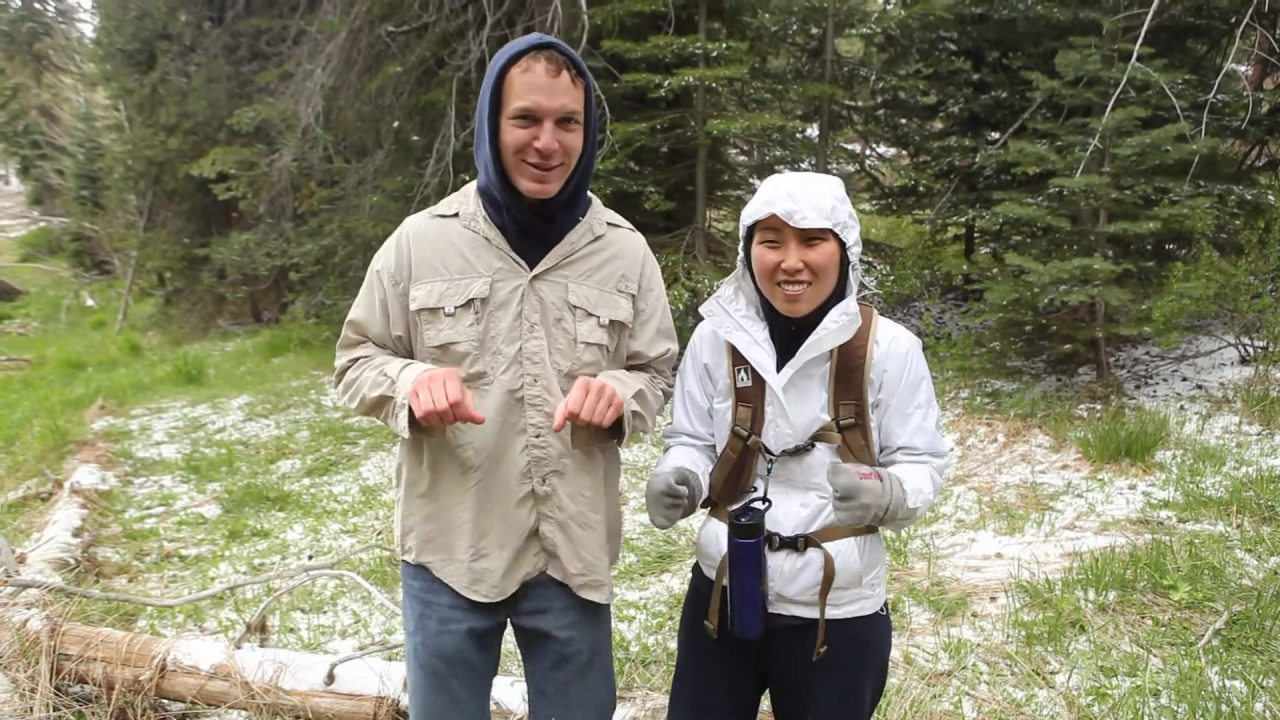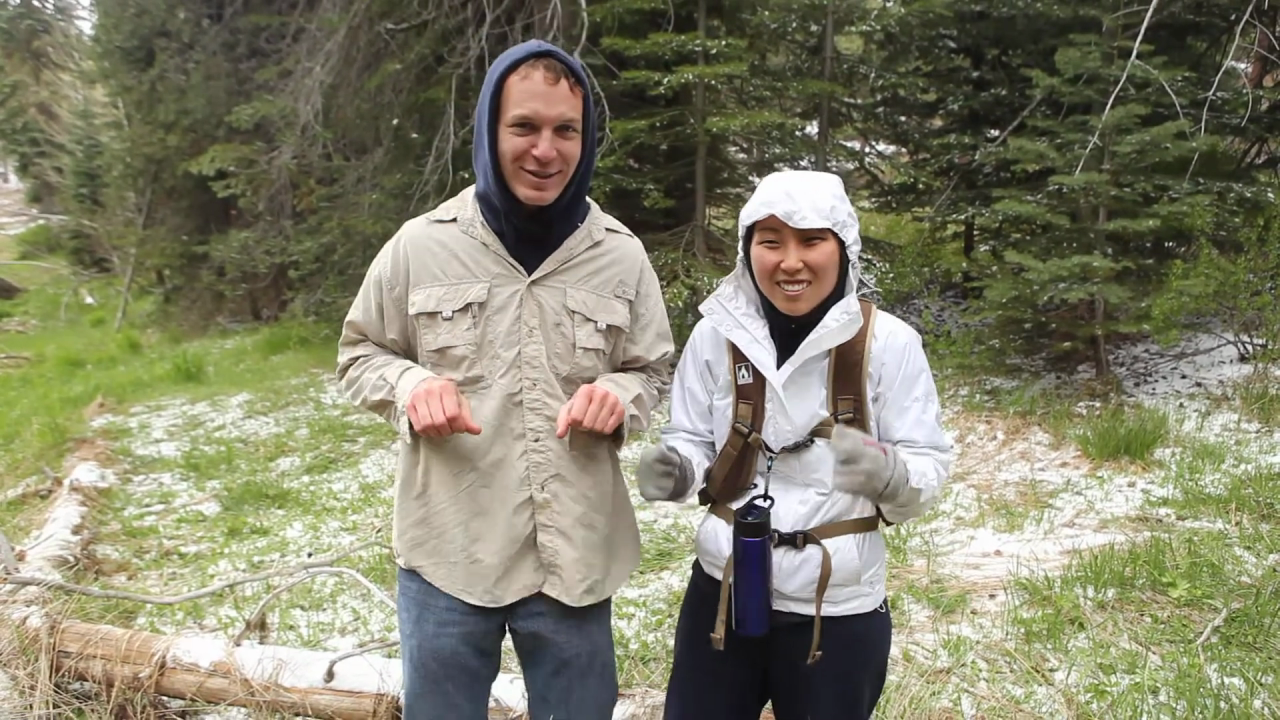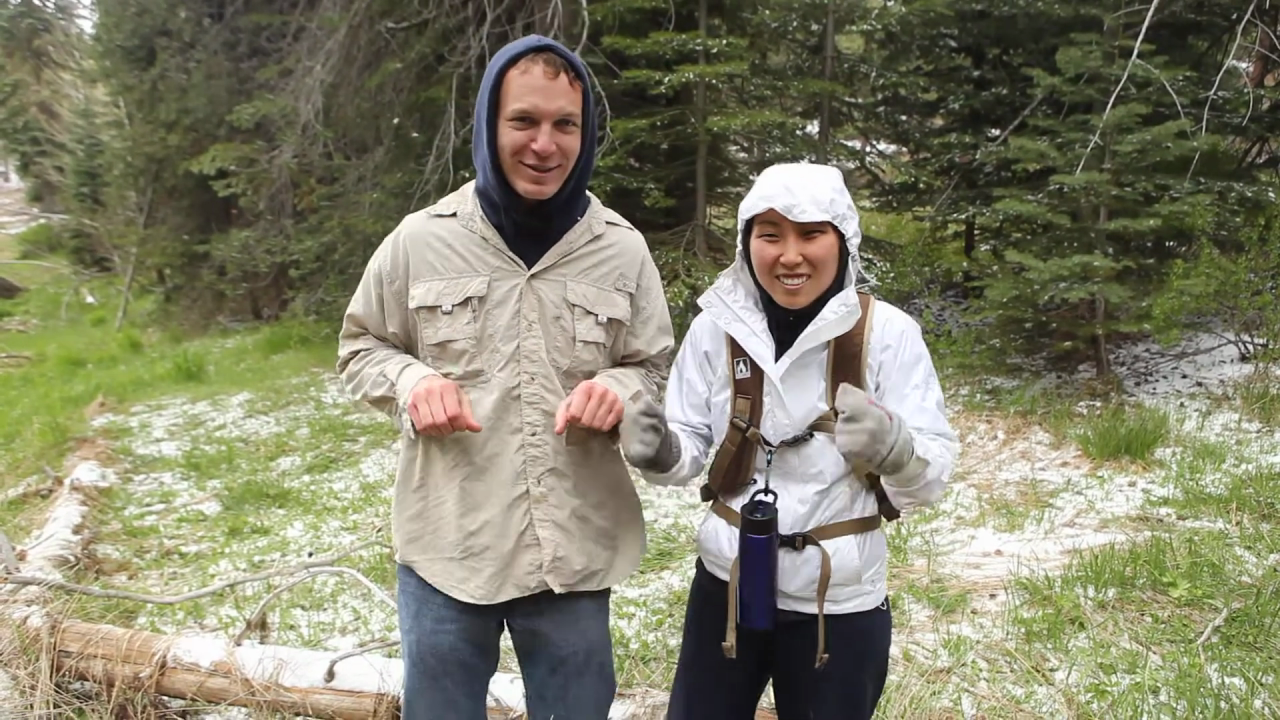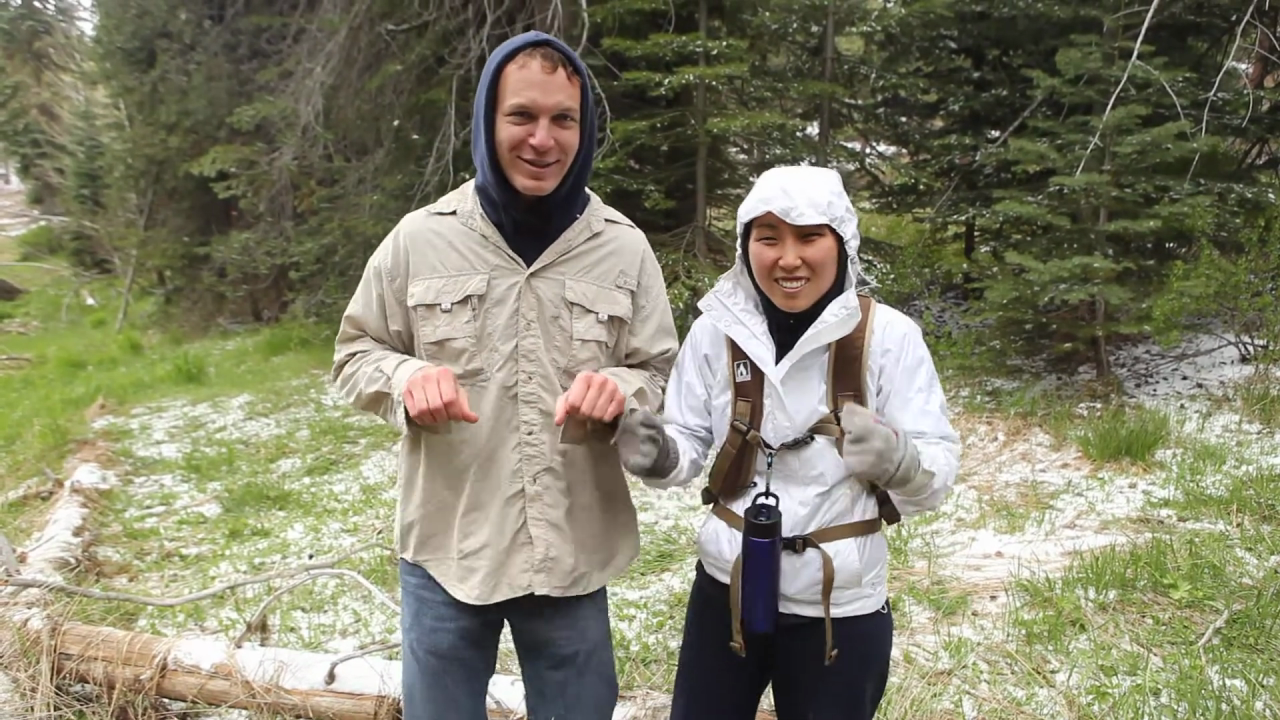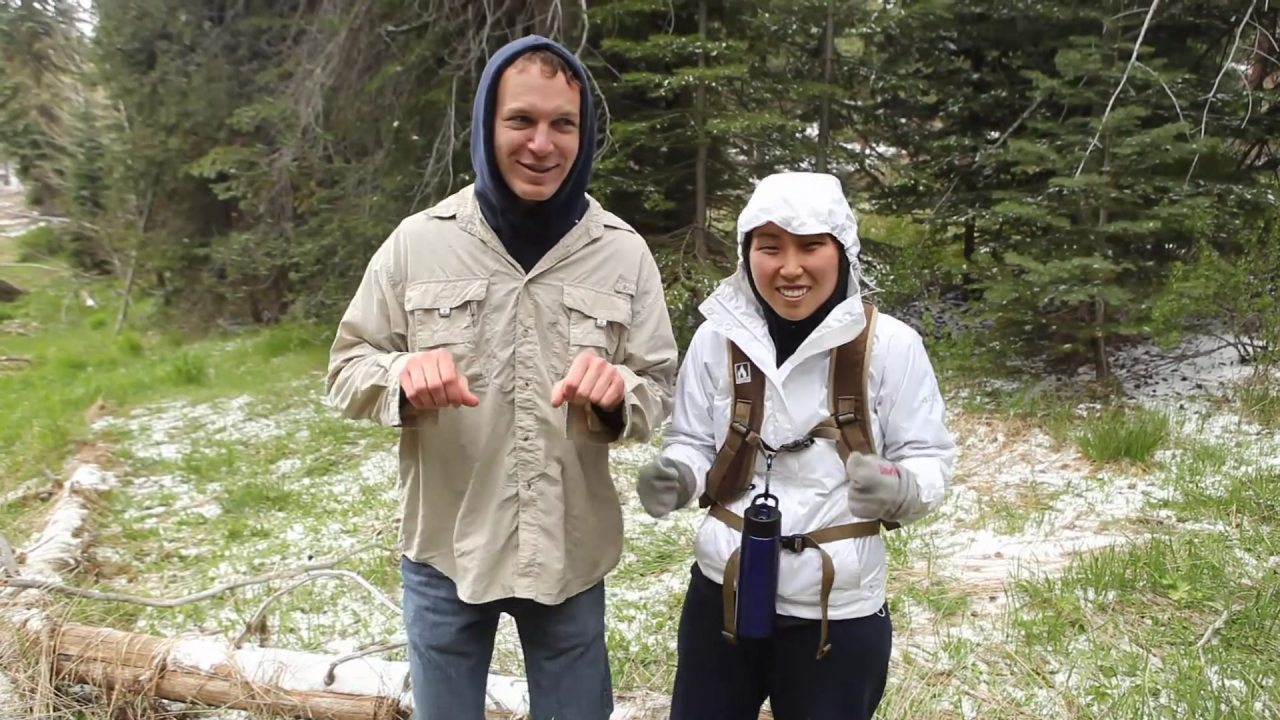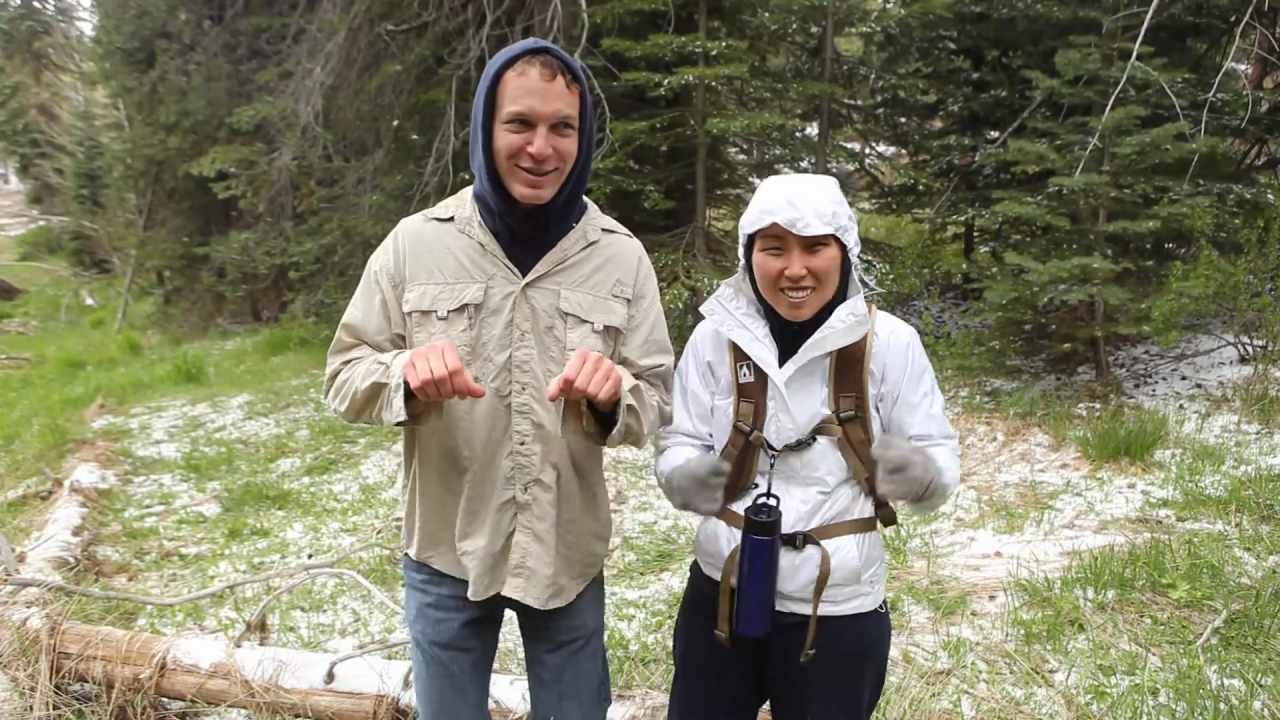
dt=0.1s
person 1, frame 1
left shoulder: (623, 251)
right shoulder: (420, 242)
left elbow: (657, 374)
right elbow: (356, 361)
left wrist: (618, 394)
right wrist: (409, 380)
left hip: (574, 552)
right hip: (449, 550)
person 1, frame 2
left shoulder: (620, 255)
right shoulder: (419, 246)
left elbow: (652, 375)
right elbow: (359, 356)
left wrist: (617, 399)
right wrist: (409, 386)
left hip: (575, 558)
right hip: (445, 553)
person 1, frame 3
left shoulder: (622, 250)
right shoulder: (418, 241)
left elbow: (655, 370)
right elbow: (360, 351)
left wrist: (618, 392)
right wrist: (411, 381)
left hip: (575, 554)
right hip: (443, 549)
person 1, frame 4
left shoulder: (624, 248)
right shoulder: (418, 239)
left elbow: (658, 373)
right elbow: (355, 354)
left wrist: (620, 389)
right wrist: (405, 377)
left hip: (573, 553)
right hip: (446, 550)
person 1, frame 5
left shoulder: (624, 254)
right shoulder: (416, 243)
left elbow: (658, 396)
right elbow: (347, 374)
left wrist: (617, 394)
right wrist: (403, 377)
left hip: (571, 550)
right hip: (446, 550)
person 1, frame 6
left shoulder: (621, 257)
right shoulder: (414, 244)
left elbow: (654, 403)
right elbow: (344, 378)
left wrist: (614, 393)
right wrist: (405, 374)
left hip: (568, 551)
right hip: (446, 548)
person 2, frame 1
left shoulder: (889, 347)
right shoulder: (717, 336)
left elbow: (925, 469)
right elbow: (692, 445)
left wrist: (882, 490)
right wrist: (676, 485)
left hip: (839, 607)
right hip: (725, 589)
person 2, frame 2
left shoulder: (888, 343)
right shoulder: (716, 334)
left elbow: (928, 467)
right elbow: (692, 441)
left wrist: (884, 474)
right wrist: (671, 468)
left hip: (838, 605)
right hip: (725, 588)
person 2, frame 3
left shoulder: (887, 333)
right shoulder: (716, 327)
left elbow: (933, 468)
right elbow: (689, 439)
left wrist: (890, 444)
right wrist: (657, 447)
left hip: (840, 601)
right hip: (726, 585)
person 2, frame 4
left shoulder: (888, 337)
right shoulder: (717, 331)
left elbow: (936, 473)
right elbow: (687, 441)
left wrist: (894, 456)
right wrist: (656, 451)
left hip: (840, 604)
right hip: (726, 587)
person 2, frame 5
left shoulder: (888, 344)
right shoulder: (716, 337)
left elbow: (930, 462)
right elbow: (689, 448)
left wrist: (892, 487)
right wrist: (671, 479)
left hip: (839, 607)
right hip: (725, 591)
person 2, frame 6
left shoulder: (887, 342)
right shoulder: (716, 336)
left elbow: (935, 453)
right elbow: (682, 446)
left wrist: (921, 475)
right wrist: (685, 478)
left hip: (840, 604)
right hip: (724, 589)
